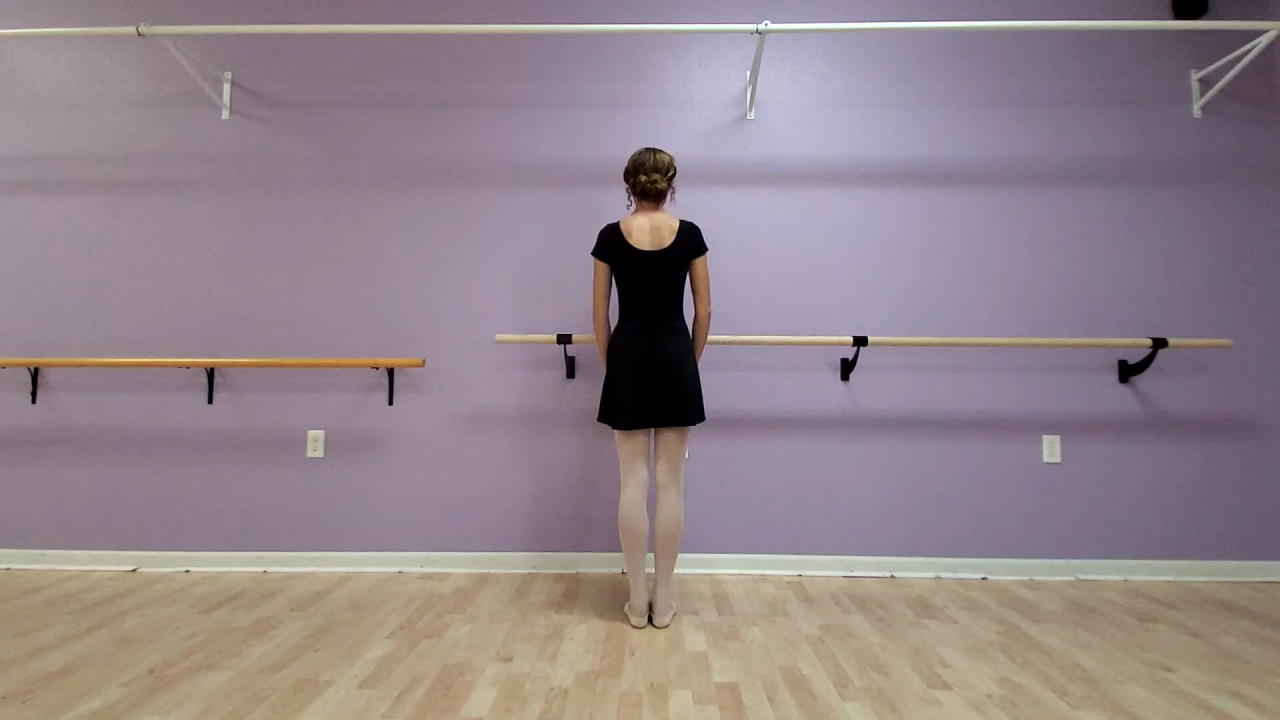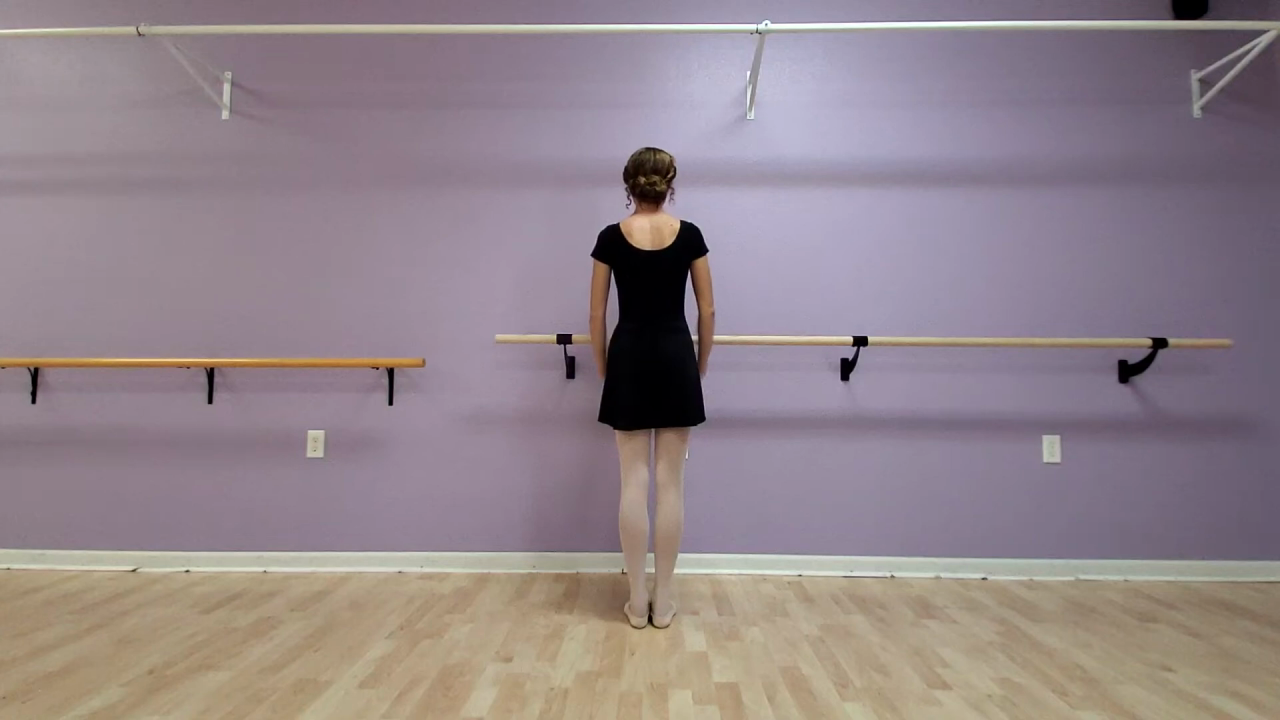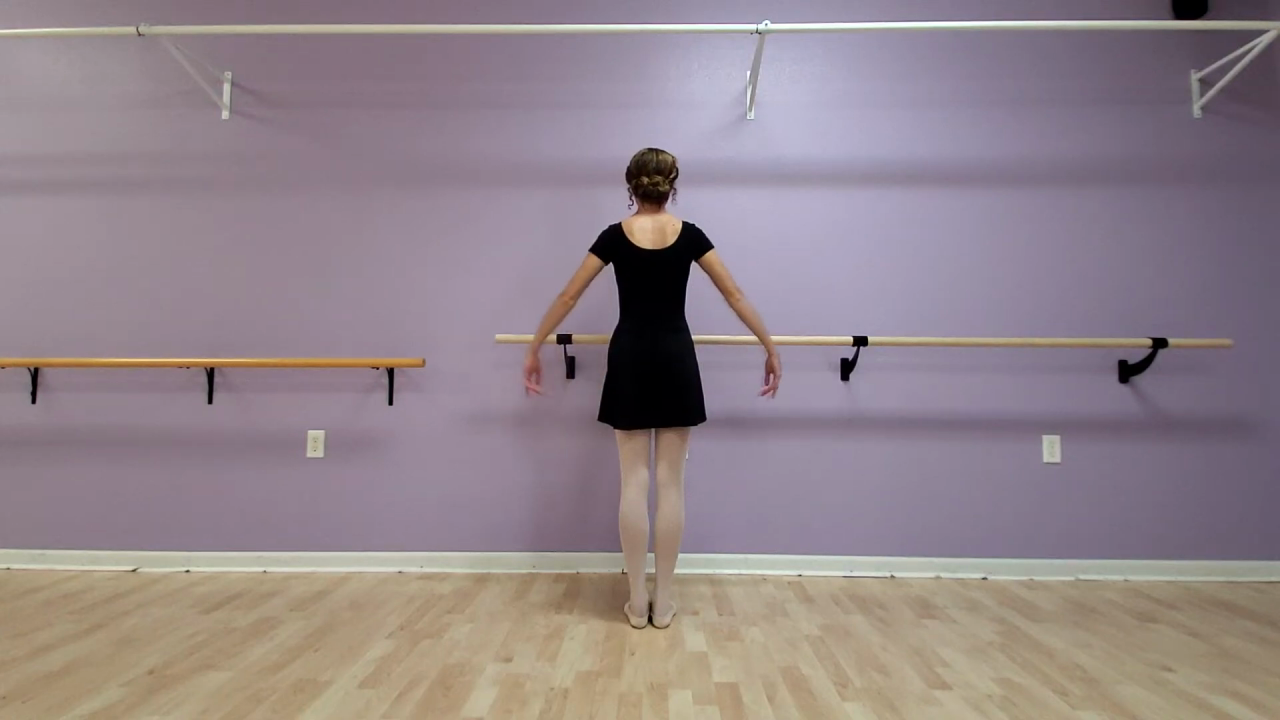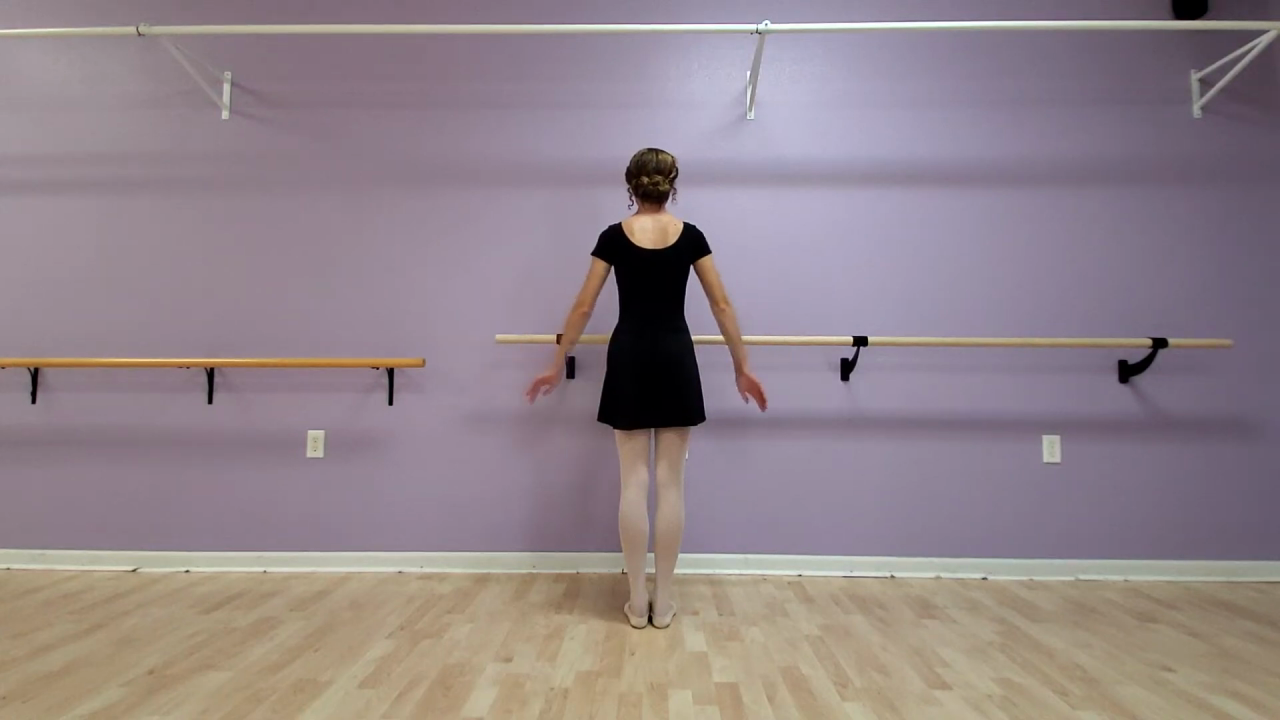
dt=0.7s
person 1, frame 1
left shoulder: (611, 236)
right shoulder: (689, 234)
left elbow: (600, 313)
right elbow: (704, 310)
left wrist: (610, 365)
left hip: (628, 359)
right hip: (674, 358)
left knee: (633, 482)
right knee: (670, 483)
left ankle: (637, 600)
right ankle: (662, 600)
person 1, frame 2
left shoulder: (611, 238)
right shoulder: (689, 235)
left elbow: (596, 314)
right elbow: (707, 311)
left wrist: (604, 368)
right wrist: (700, 364)
left hip: (628, 360)
right hip: (675, 359)
left knee: (633, 482)
right knee: (670, 484)
left ankle: (637, 600)
right ankle: (663, 601)
person 1, frame 3
left shoulder: (614, 236)
right shoulder: (690, 235)
left elbow: (567, 297)
right elbow: (735, 296)
left wrist: (533, 350)
right wrist: (771, 349)
left hip: (629, 360)
right hip: (675, 359)
left knee: (634, 481)
right knee: (670, 483)
left ankle: (637, 601)
right ankle: (663, 601)
person 1, frame 4
left shoulder: (614, 237)
right shoulder: (691, 236)
left elbow: (583, 307)
right elbow: (721, 307)
left wrist: (557, 365)
right wrist: (742, 367)
left hip: (629, 359)
right hip: (676, 360)
left knee: (633, 482)
right knee: (670, 484)
left ankle: (638, 602)
right ankle: (664, 601)
